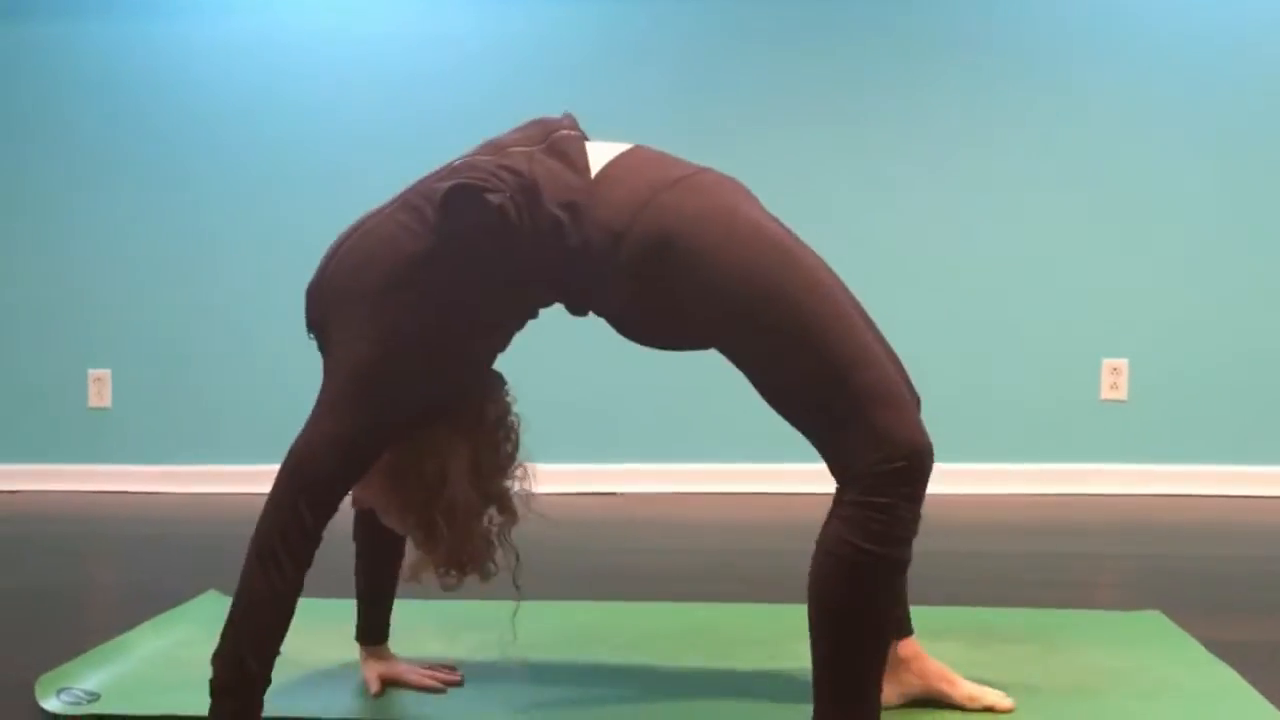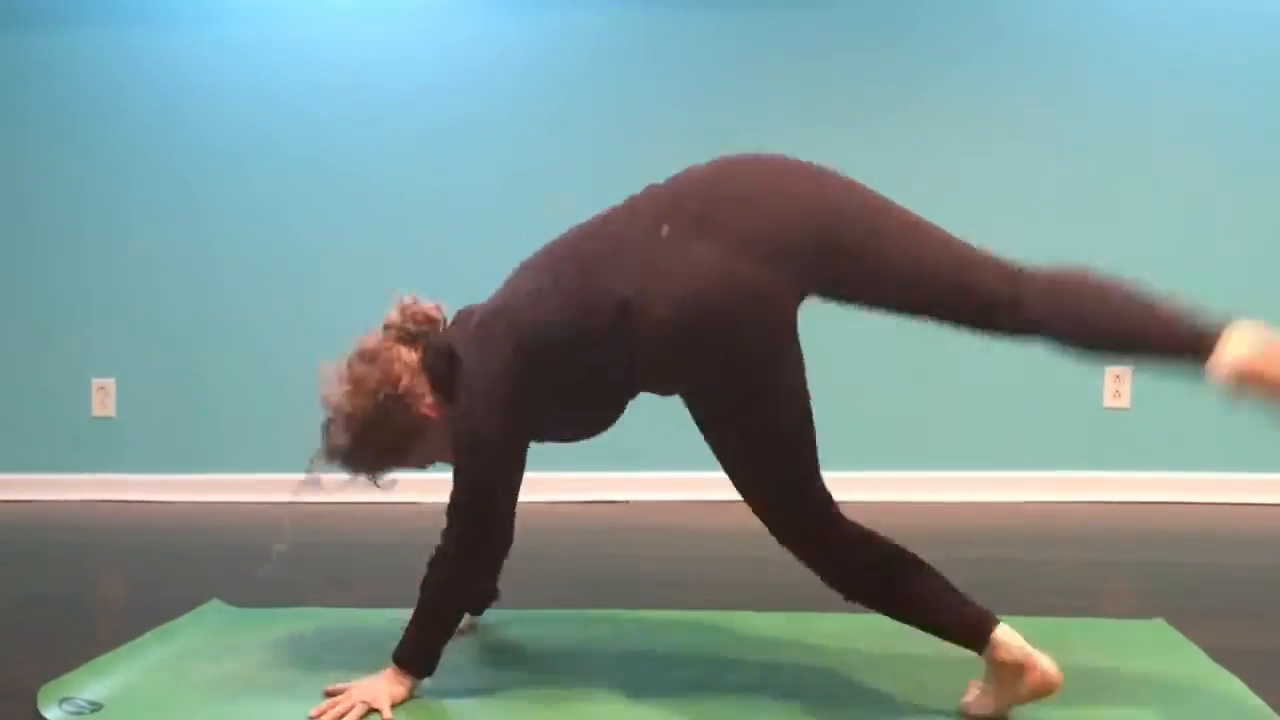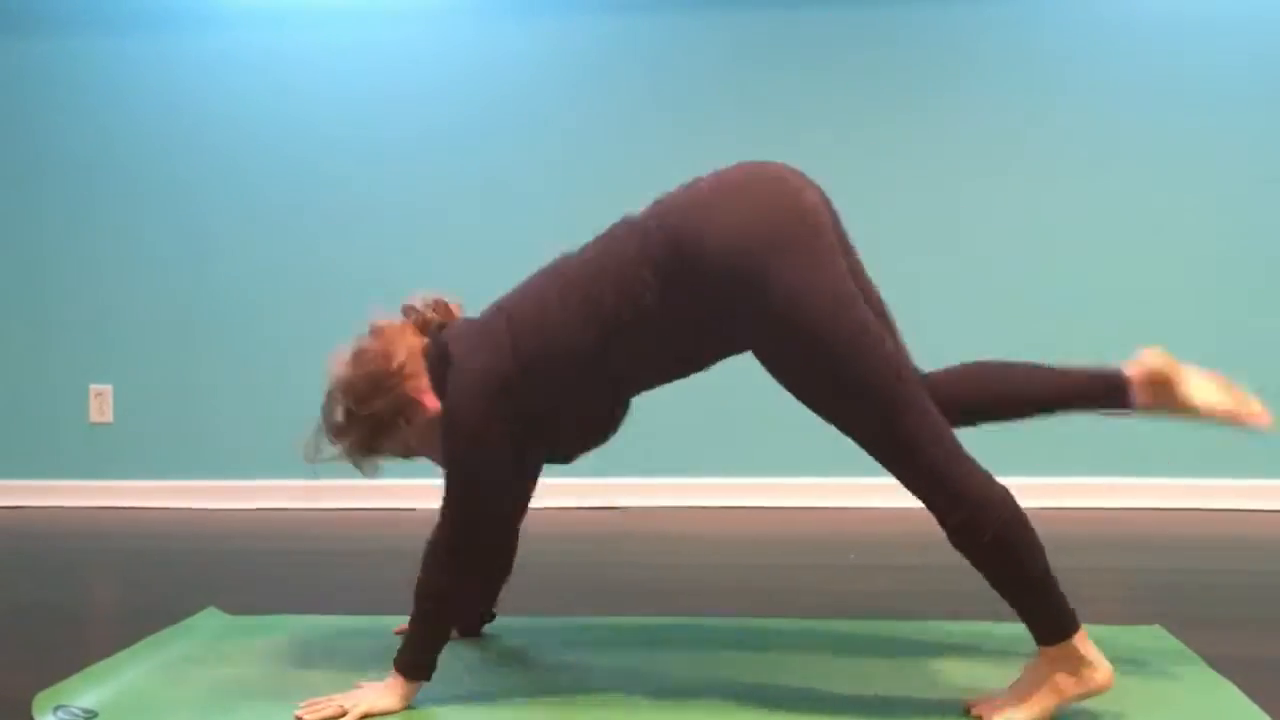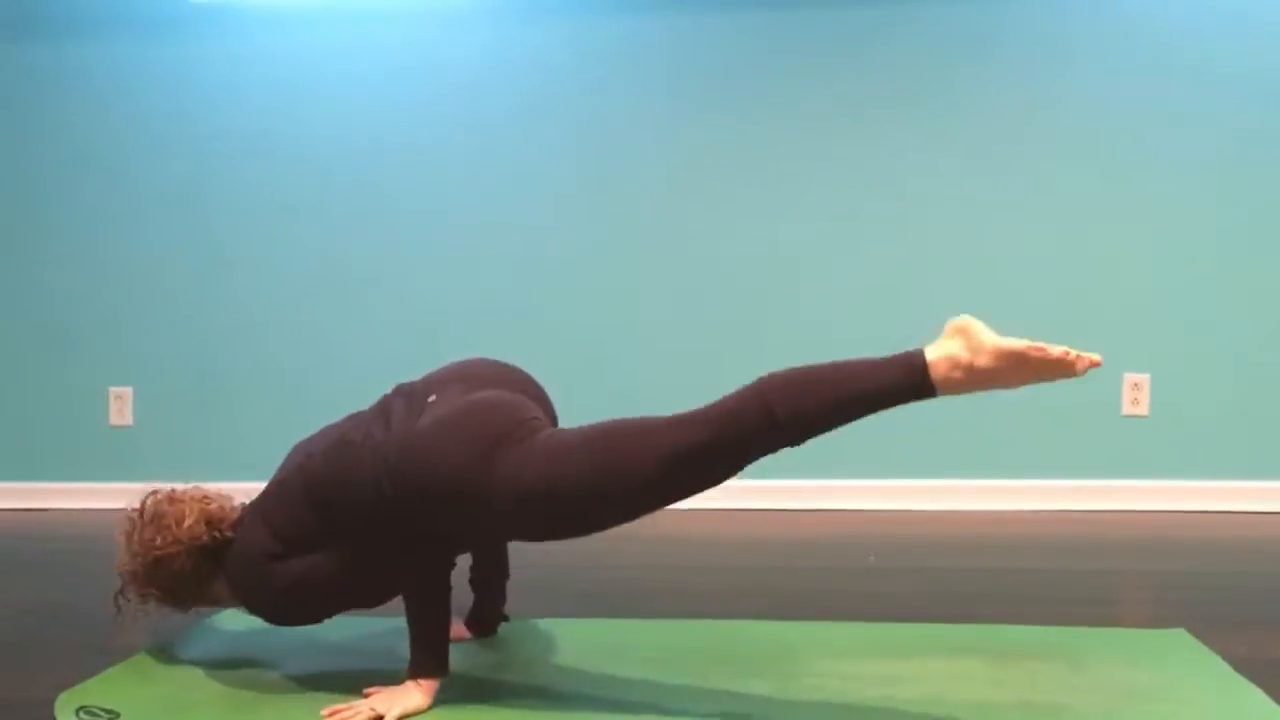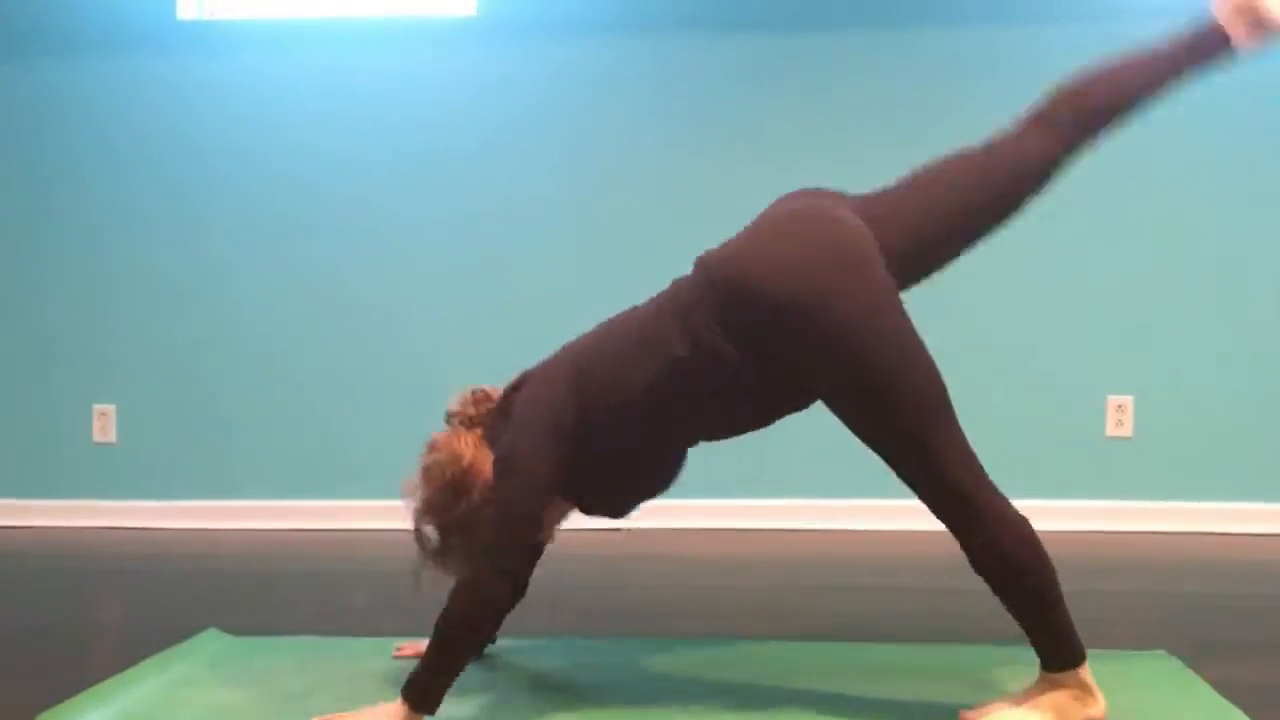
dt=0.7s
person 1, frame 1
left shoulder: (373, 374)
right shoulder: (377, 347)
left elbow: (280, 546)
right elbow: (383, 486)
right wrist: (371, 648)
left hip: (635, 225)
person 1, frame 2
left shoulder: (482, 392)
right shoulder: (481, 336)
left elbow: (471, 542)
right wrist: (466, 599)
left hip: (699, 304)
right hip: (744, 200)
left knee: (808, 521)
right knee: (1016, 295)
person 1, frame 3
left shoulder: (478, 380)
right shoulder: (487, 362)
left elbow: (464, 538)
right elbow: (489, 527)
right wrist: (457, 616)
left hip: (742, 251)
right hip: (764, 208)
left knee: (923, 457)
right knee: (920, 405)
right ankle: (1138, 379)
person 1, frame 4
left shoulder: (262, 577)
right shoulder: (277, 511)
left elbow: (414, 557)
right wrist: (481, 613)
left hip: (475, 463)
right hip: (480, 387)
left knee: (712, 438)
left ankle: (945, 363)
person 1, frame 5
left shoulder: (538, 441)
right shoulder: (533, 411)
left elbow: (491, 579)
right elbow: (505, 562)
left hip: (801, 294)
right hip: (810, 240)
left knee: (957, 491)
right knee: (1035, 144)
